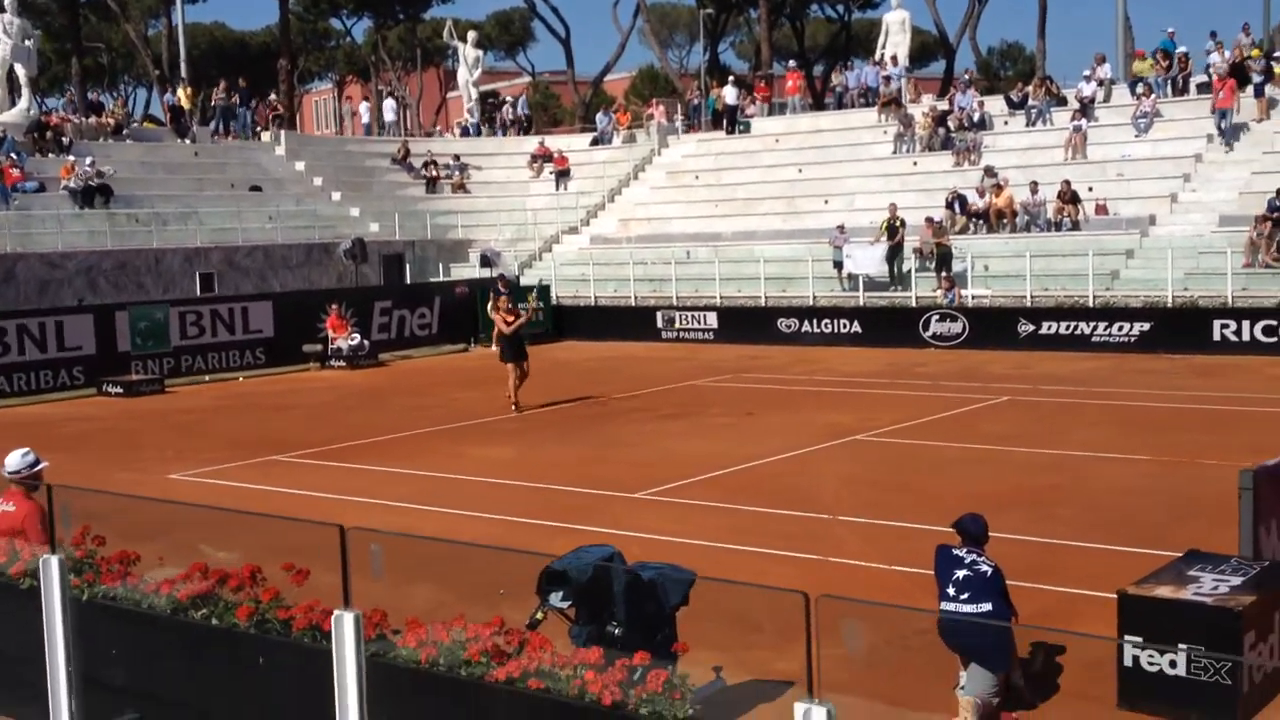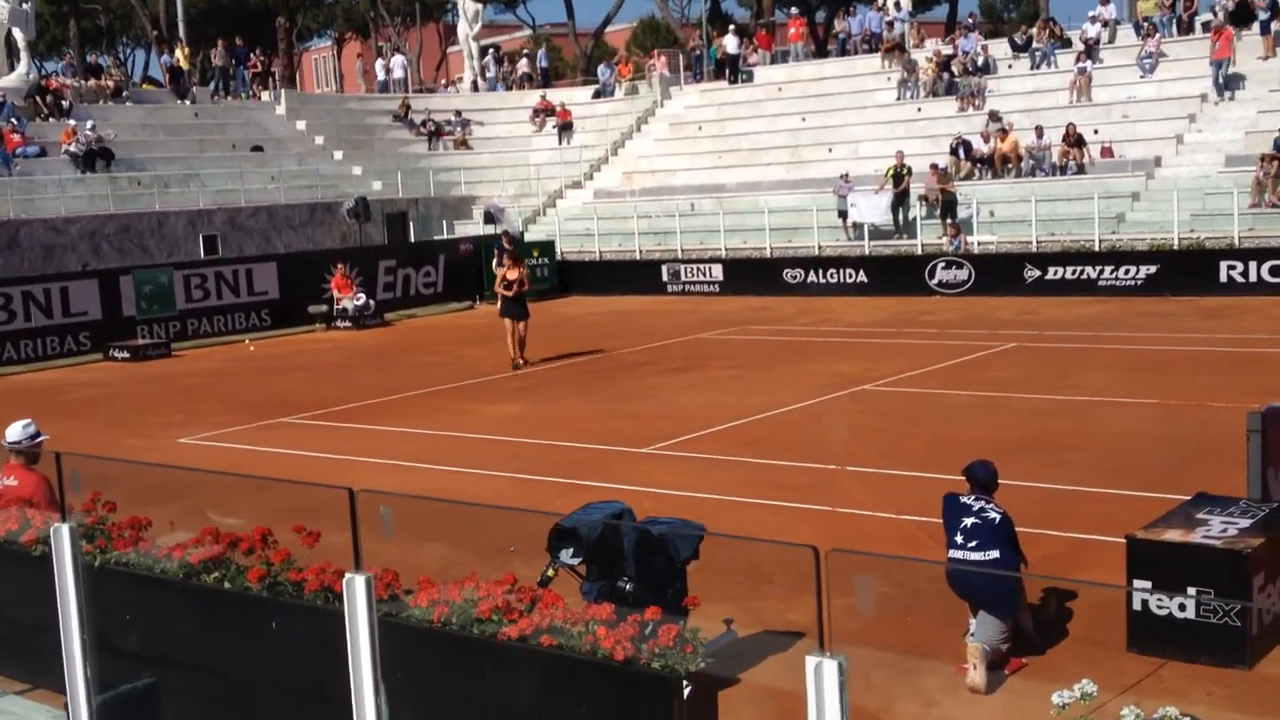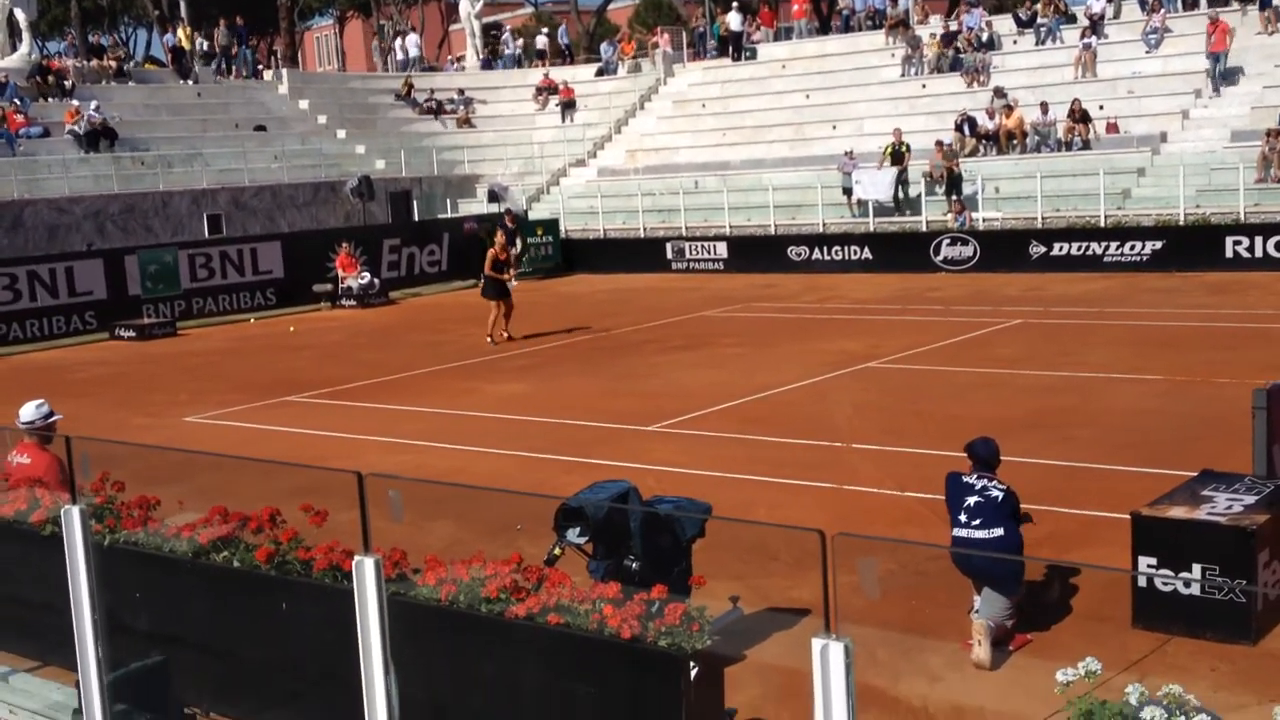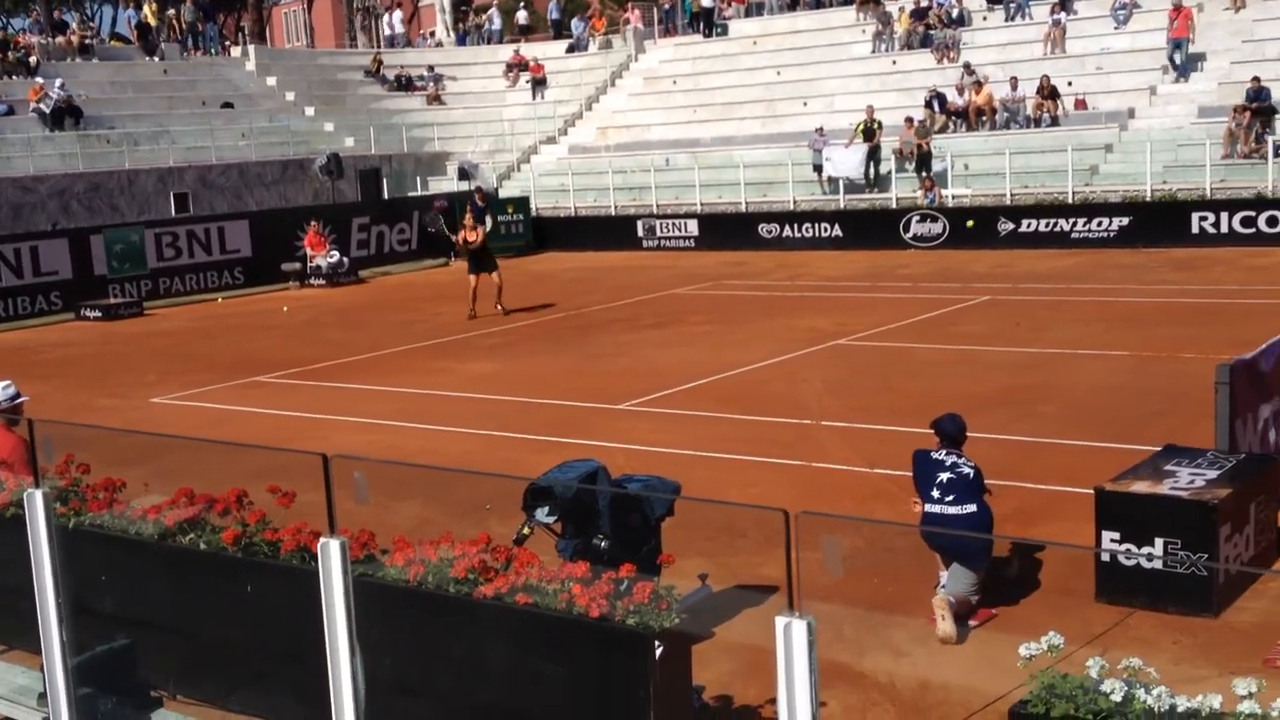
dt=0.7s
person 1, frame 1
left shoulder: (943, 553)
right shoulder: (992, 569)
right elbow: (1006, 607)
right wrist: (1011, 612)
left hip: (951, 629)
right hip: (985, 629)
left ankle: (967, 682)
right ankle: (974, 699)
person 1, frame 2
left shoulder: (951, 501)
right shoulder: (1001, 516)
right elbow: (1015, 554)
right wrist: (1020, 560)
left hip: (959, 578)
right hip: (994, 579)
left ankle: (976, 634)
right ankle: (984, 648)
person 1, frame 3
left shoulder: (953, 480)
right shoulder: (1007, 493)
left hip: (963, 555)
right hip: (1001, 556)
right knee: (1000, 617)
left ankle: (980, 606)
right ankle: (988, 626)
person 1, frame 4
left shoulder: (921, 458)
right shoulder: (973, 470)
left hip: (934, 531)
right hip: (973, 535)
right knee: (963, 596)
left ankle: (946, 582)
right ankle: (950, 600)
